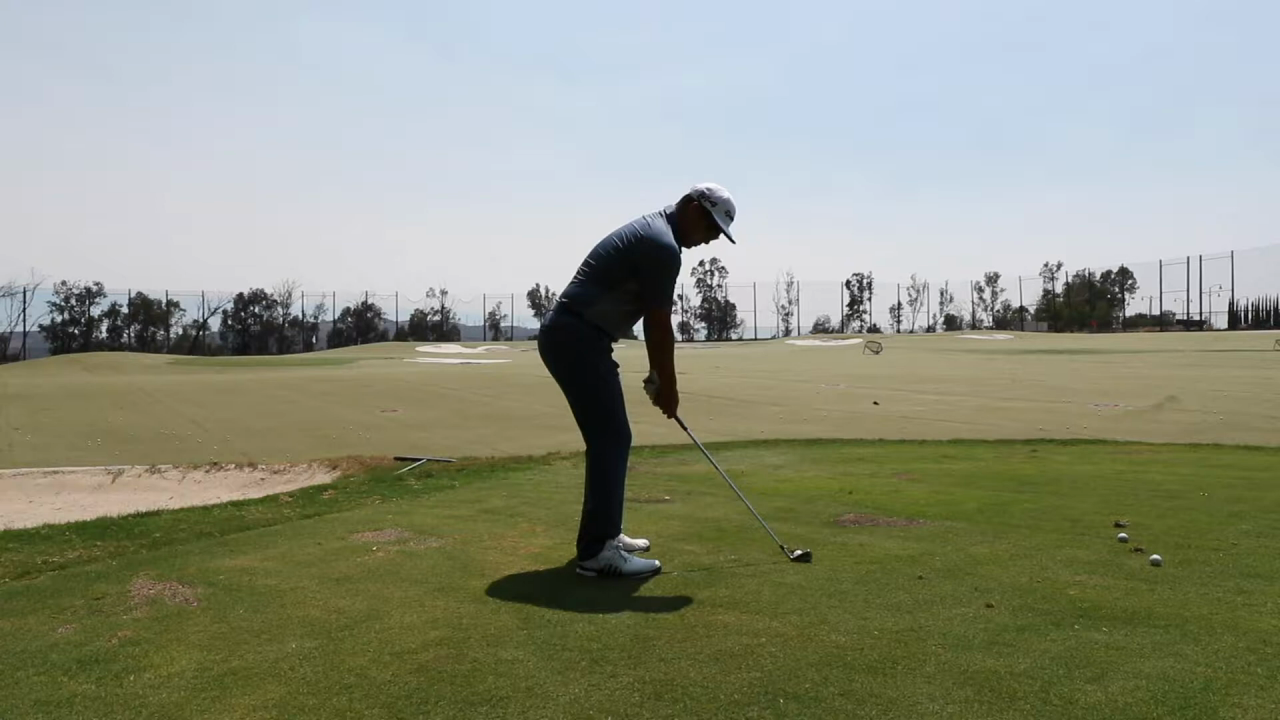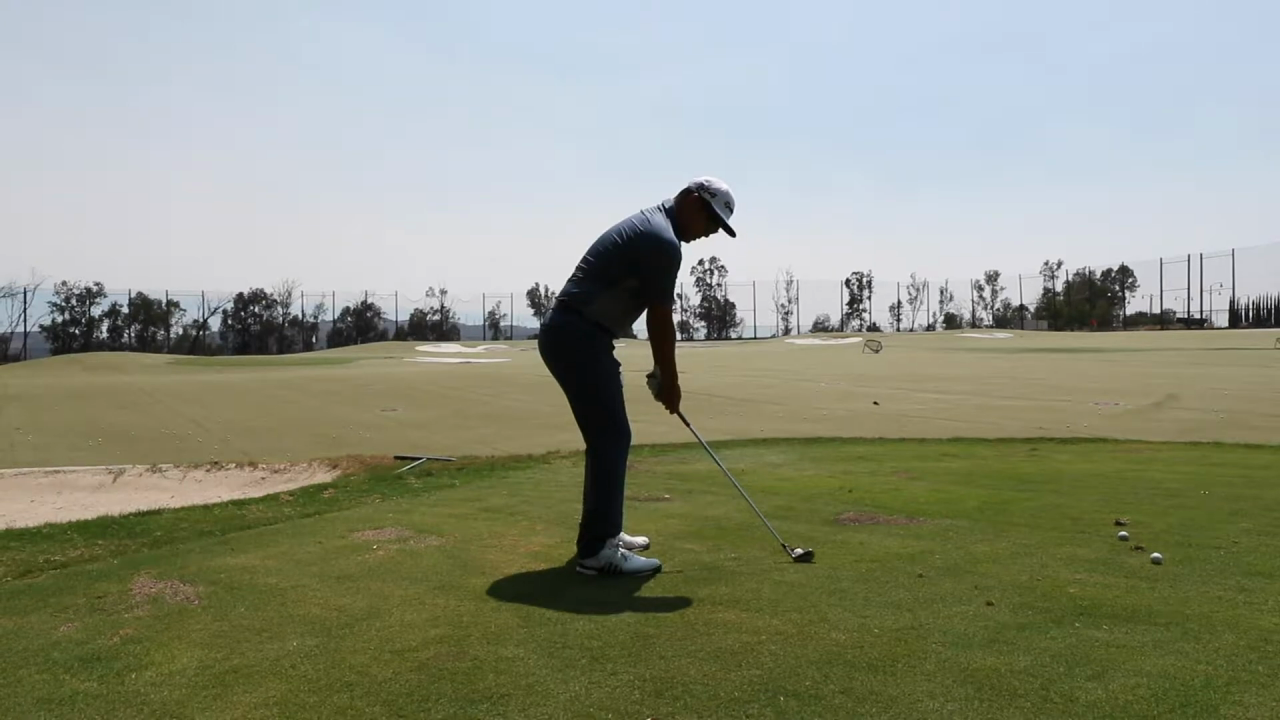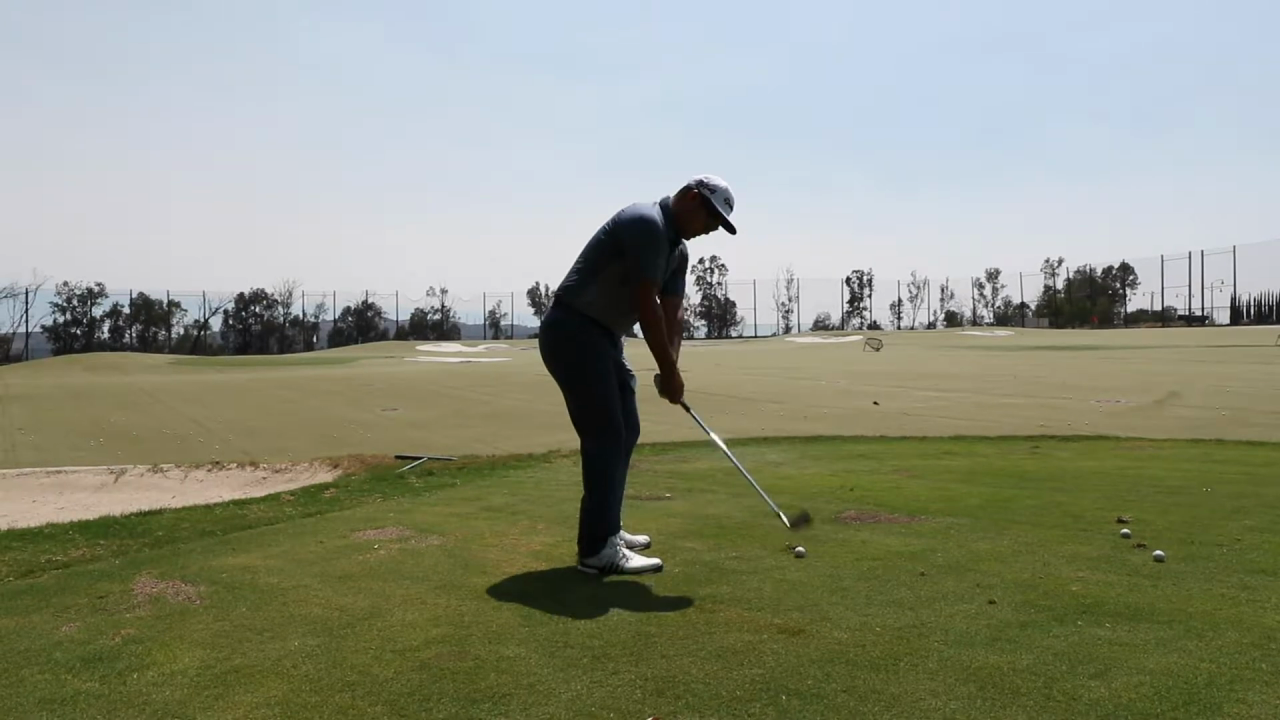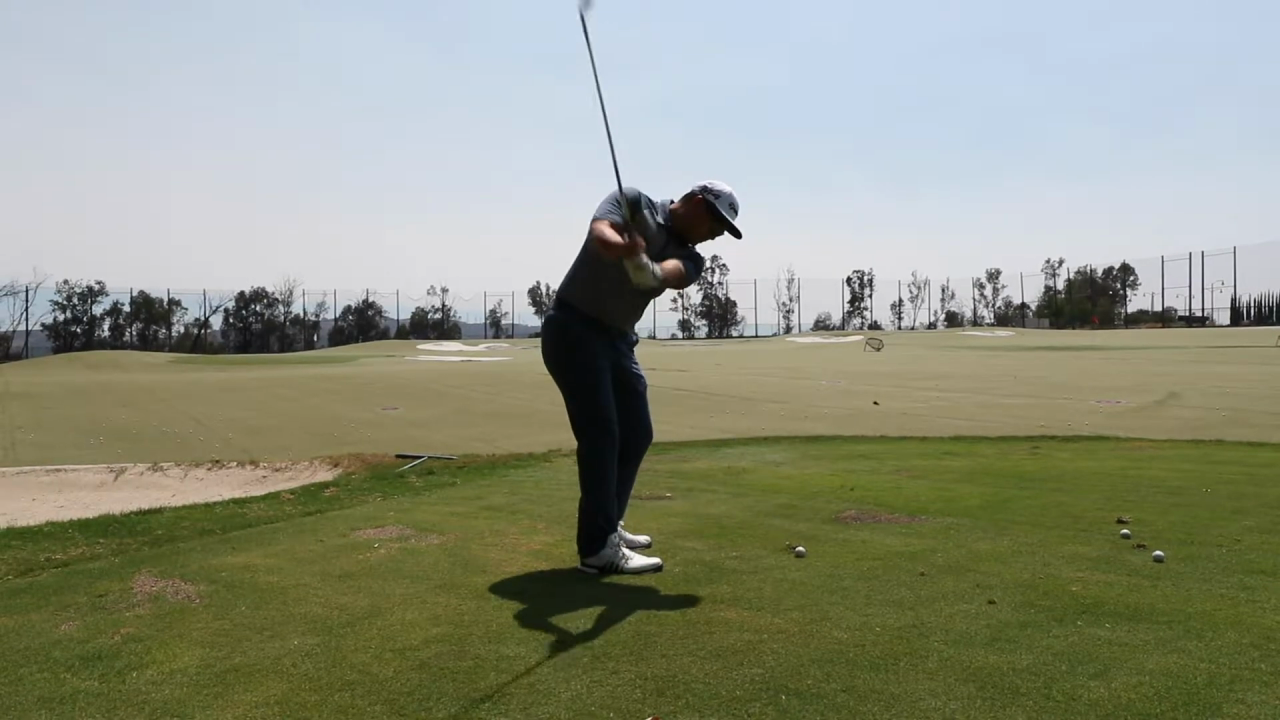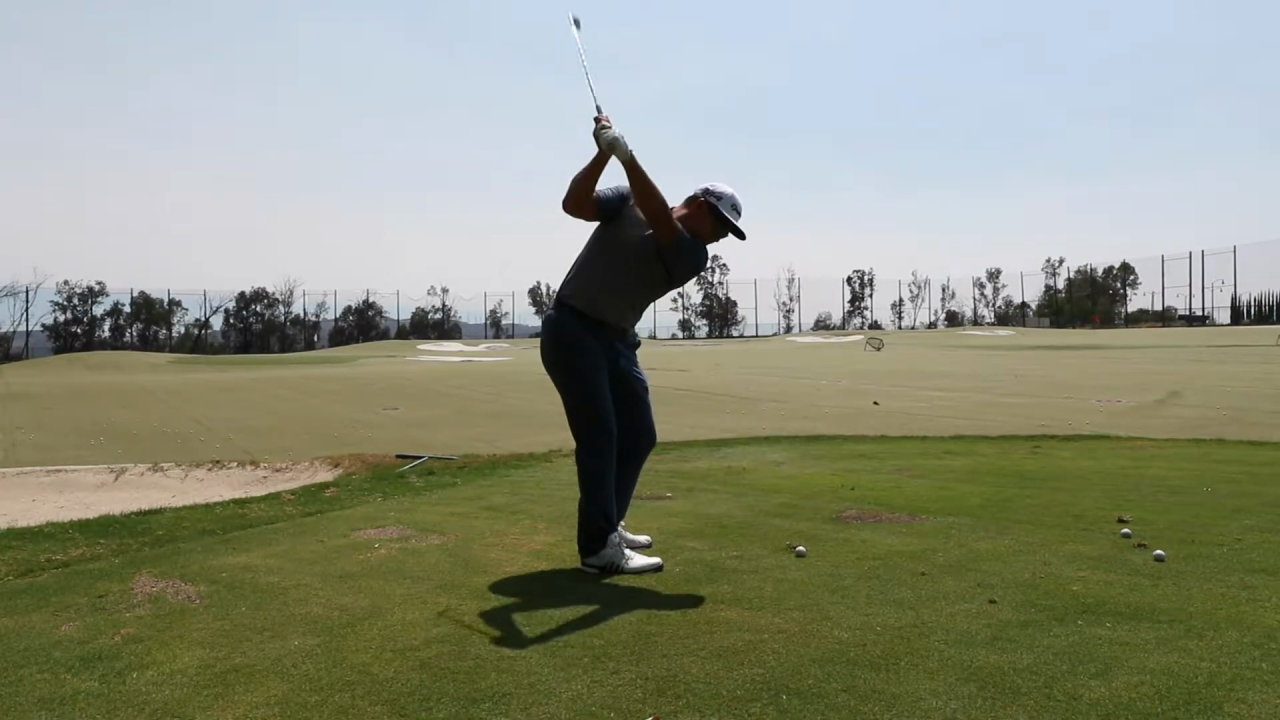
dt=0.7s
person 1, frame 1
left shoulder: (654, 233)
right shoulder: (663, 246)
left elbow: (654, 320)
right elbow: (659, 326)
left wrist: (656, 376)
right wrist: (668, 386)
left hip: (573, 336)
right hip: (576, 339)
left knee: (609, 437)
right knee: (611, 439)
left ankle: (602, 533)
right ankle: (596, 551)
person 1, frame 2
left shoulder: (652, 227)
right shoulder: (662, 241)
left elbow: (659, 315)
right elbow: (661, 321)
left wrist: (661, 372)
right wrist: (670, 381)
left hip: (577, 335)
right hip: (577, 338)
left knee: (609, 435)
right knee: (611, 438)
left ankle: (603, 532)
right ankle: (597, 550)
person 1, frame 3
left shoulder: (677, 248)
right shoulder: (645, 222)
left elbow: (672, 311)
right elbow: (646, 304)
left wrist: (670, 366)
right wrist: (668, 371)
left hip: (603, 337)
right hip: (573, 332)
left knee: (624, 432)
right knee: (605, 435)
left ankle: (605, 529)
right ankle: (598, 548)
person 1, frame 4
left shoulder: (691, 259)
right shoulder: (633, 204)
left elbow: (671, 273)
right elbow: (596, 235)
left wrist: (649, 270)
right wrist: (625, 249)
left hip: (616, 339)
right hip: (573, 329)
left knee: (636, 435)
right knee: (600, 433)
left ankle: (607, 527)
right ankle: (597, 548)
person 1, frame 5
left shoulder: (692, 256)
right shoulder: (628, 199)
left elbow: (661, 221)
right elbow: (574, 204)
right wrist: (603, 154)
left hip: (616, 341)
right hip: (571, 329)
left knee: (639, 437)
right knee: (599, 434)
left ankle: (608, 526)
right ankle: (598, 548)
